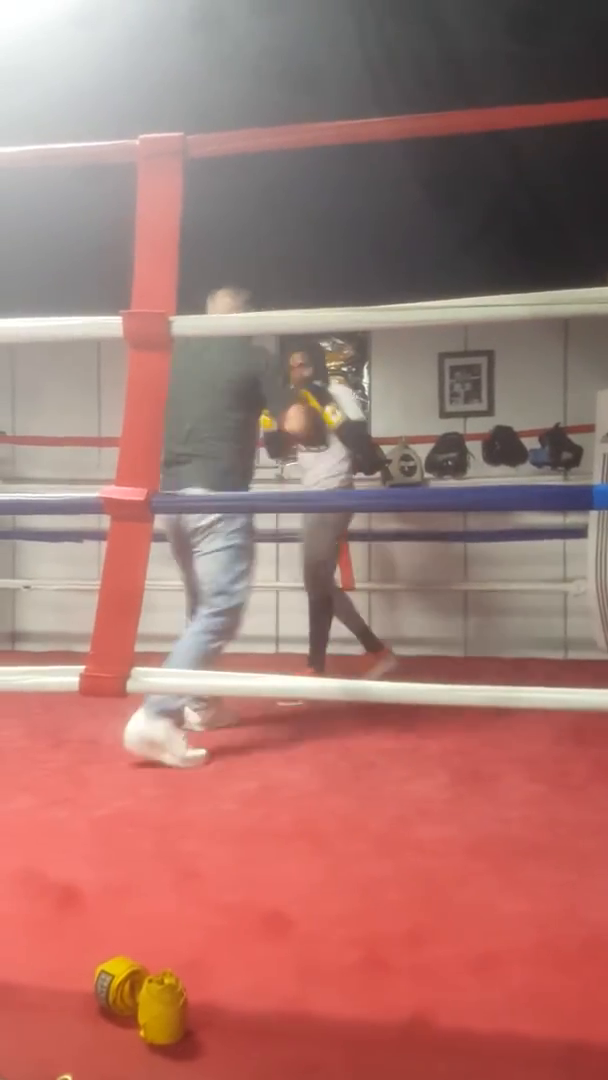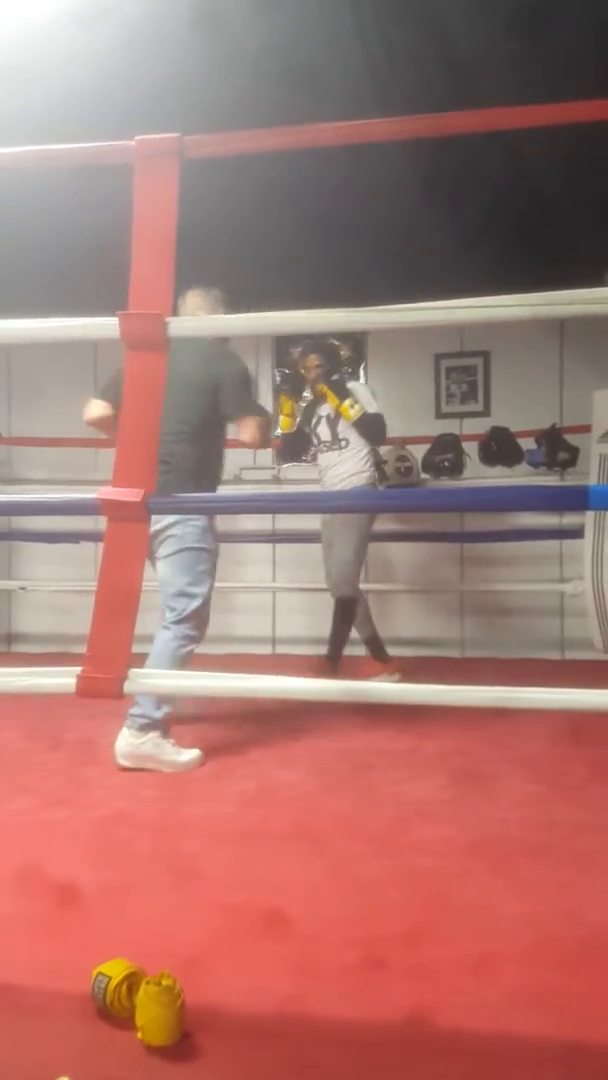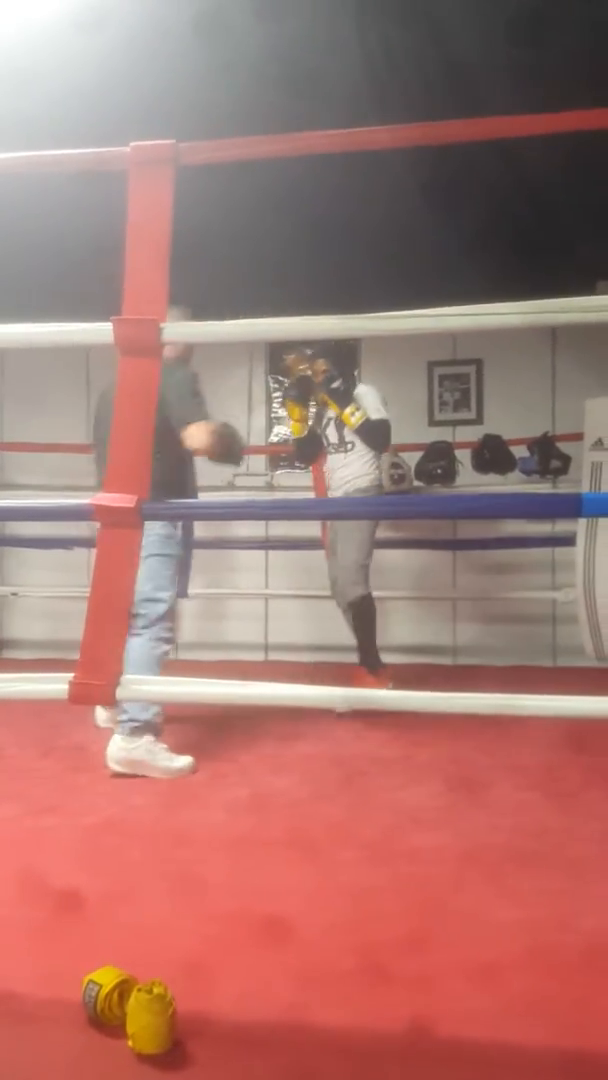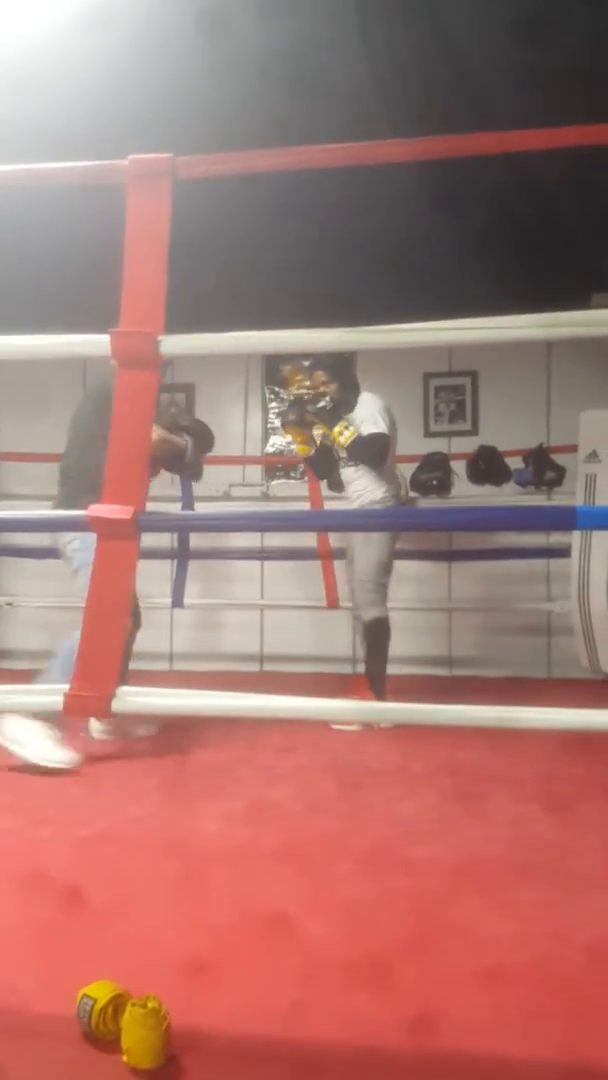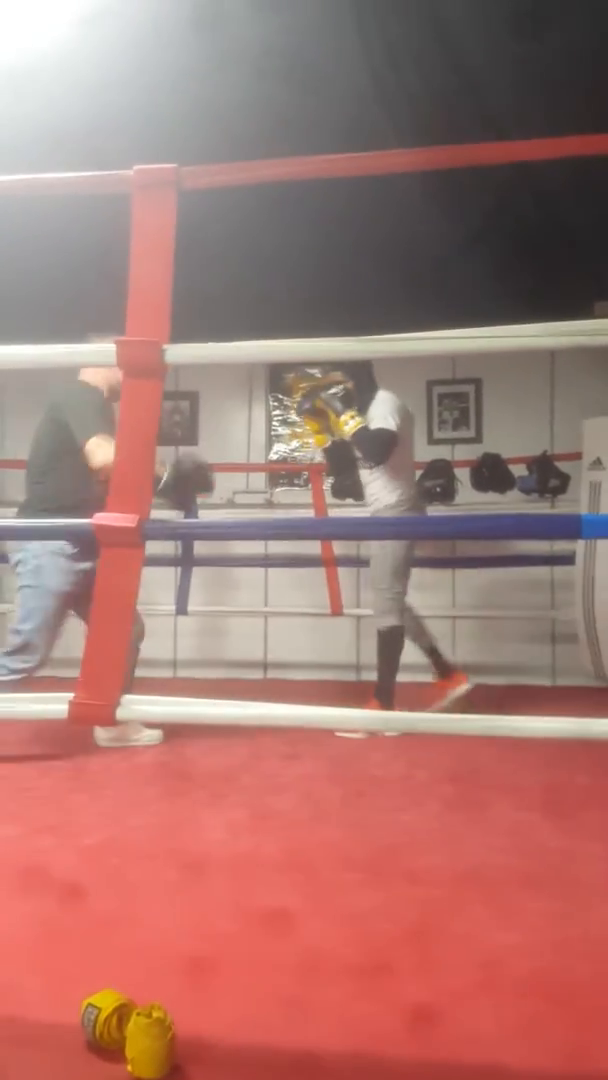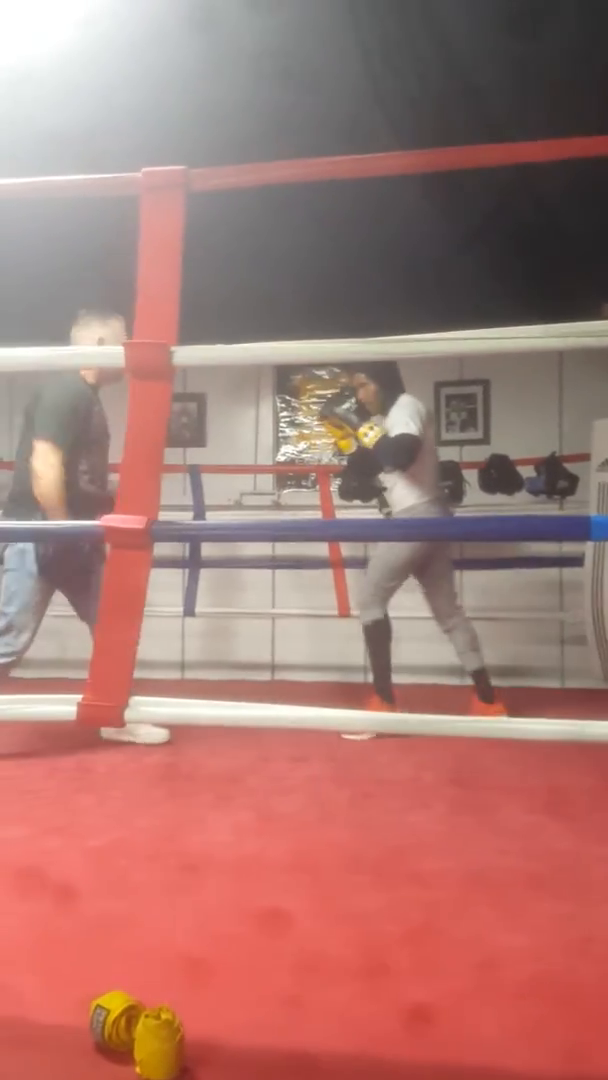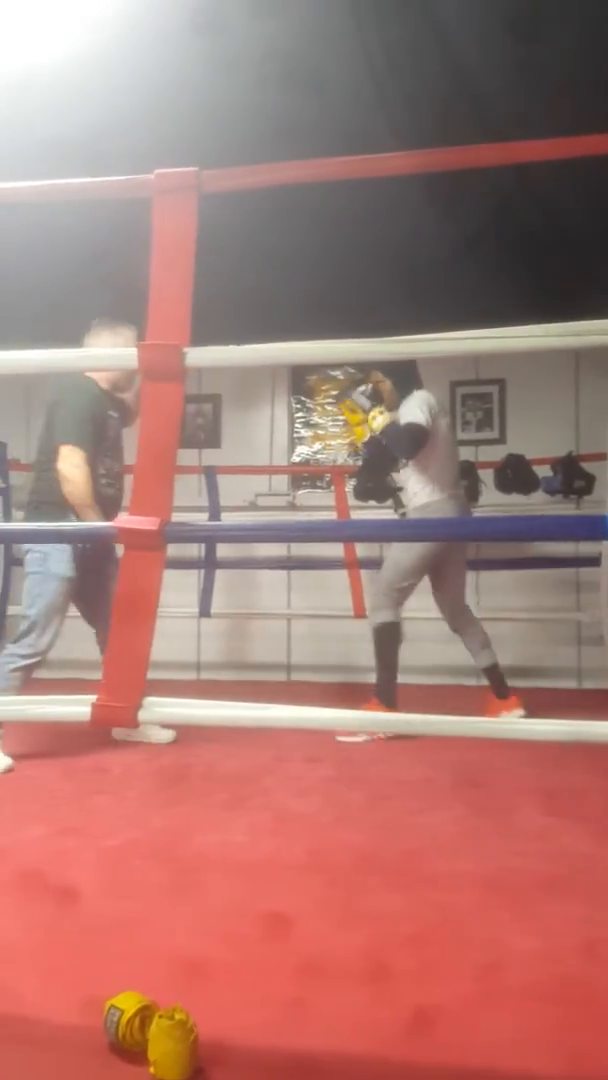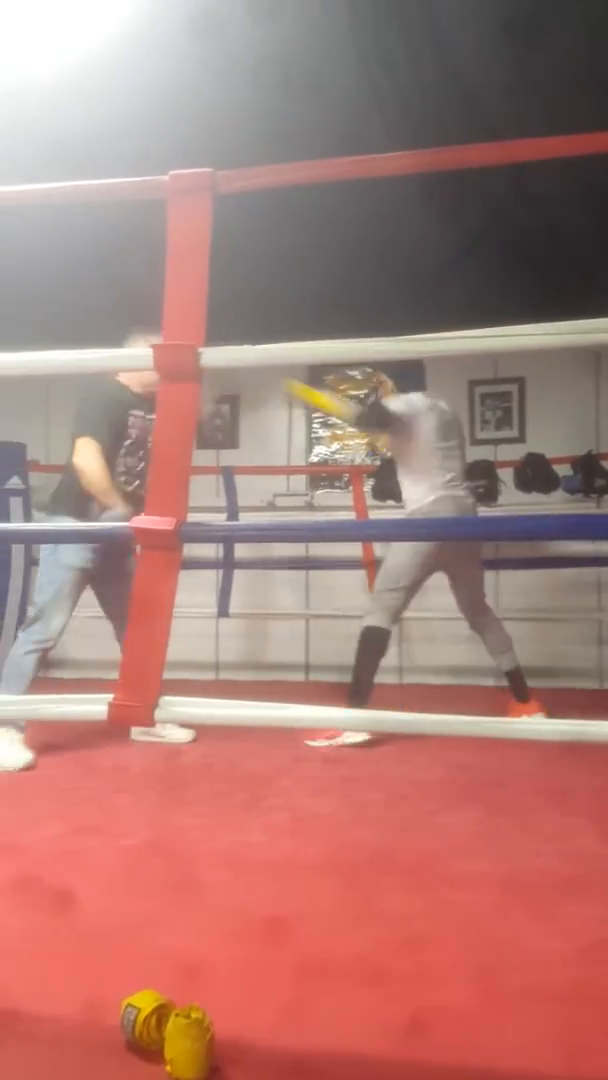
dt=0.2s
person 1, frame 1
left shoulder: (173, 358)
right shoulder: (256, 359)
right elbow: (298, 423)
left hip: (173, 497)
right hip: (217, 498)
left knee: (205, 603)
right knee: (218, 612)
left ankle: (200, 703)
right ankle: (156, 719)
person 1, frame 2
right shoulder: (224, 362)
left elbow: (95, 413)
right elbow: (252, 434)
right wrist: (259, 417)
left knee: (176, 605)
right knee: (185, 614)
left ankle: (152, 699)
right ankle: (143, 731)
person 1, frame 3
right shoulder: (174, 374)
left elbow: (107, 443)
right elbow: (199, 438)
right wrist: (227, 440)
right hip: (145, 517)
left knee: (135, 615)
right knee: (154, 622)
left ankle: (115, 704)
right ankle: (133, 737)
person 1, frame 4
left shoulder: (106, 386)
right shoulder: (121, 380)
left wrist: (172, 449)
right wrist: (185, 443)
left knee: (123, 620)
left ankle: (108, 716)
person 1, frame 5
left shoulder: (90, 405)
right shoulder: (81, 399)
right elbow: (104, 456)
right wrist: (163, 477)
left hip: (77, 546)
right hip: (48, 545)
left knee: (126, 630)
left ankle: (112, 722)
person 1, frame 6
left shoulder: (86, 395)
right shoulder: (63, 390)
right elbow: (43, 466)
right wrist: (61, 529)
left hip: (73, 537)
right hip: (36, 534)
person 1, frame 7
left shoulder: (107, 400)
right shoulder: (80, 395)
left elbow: (132, 409)
right elbow: (70, 467)
right wrist: (95, 525)
left hip: (90, 538)
right hip: (58, 537)
person 1, frame 8
left shoulder: (148, 404)
right shoulder: (106, 397)
right elbow: (86, 458)
right wrist: (118, 513)
left hip: (114, 538)
right hip: (73, 531)
right knee: (45, 630)
person 2, frame 1
left shoulder: (338, 392)
left elbow: (359, 440)
right elbow: (276, 447)
left wrist: (323, 400)
left hip: (334, 494)
left knee: (317, 579)
right knee: (321, 581)
left ankle: (314, 670)
right ankle: (376, 650)
person 2, frame 2
left shoulder: (355, 391)
right shoulder: (312, 407)
left elbow: (377, 434)
right elbow: (289, 452)
left wrist: (340, 395)
right wrist: (288, 403)
left hip: (357, 494)
left knee: (343, 578)
right knee: (341, 581)
left ankle: (330, 666)
right ankle: (382, 661)
person 2, frame 3
left shoulder: (364, 394)
right shoulder: (323, 407)
left elbow: (380, 440)
right elbow: (305, 455)
left wrist: (343, 404)
right wrist: (296, 408)
left hip: (362, 497)
right hip: (337, 501)
left knee: (352, 578)
right knee: (341, 586)
left ankle: (373, 673)
right ankle: (370, 667)
person 2, frame 4
left shoulder: (369, 405)
right shoulder: (340, 415)
left elbow: (372, 455)
right elbow: (323, 469)
left wrist: (332, 420)
right wrist: (301, 431)
left hip: (379, 509)
right hip: (361, 512)
left knee: (368, 595)
right knee: (361, 596)
left ankle: (376, 698)
right ankle: (374, 683)
person 2, frame 5
left shoulder: (384, 402)
right shoulder: (365, 408)
left elbow: (377, 450)
right elbow: (341, 464)
left wrist: (341, 412)
right wrist: (318, 423)
left hip: (395, 513)
right hip: (388, 514)
left knee: (385, 604)
right knee: (391, 602)
left ankle: (383, 707)
right ankle: (448, 677)
person 2, frame 6
left shoulder: (405, 407)
right shoulder: (394, 414)
left elbow: (398, 457)
right elbow: (367, 467)
left wrist: (362, 425)
right wrist: (347, 432)
left hip: (417, 517)
right hip: (428, 517)
left knee: (371, 597)
right knee: (448, 611)
left ankle: (384, 704)
right ankle: (488, 702)
person 2, frame 7
left shoulder: (419, 400)
right shoulder: (413, 410)
left elbow: (404, 446)
left wrist: (373, 410)
left hip: (434, 516)
right hip: (449, 516)
left knee: (384, 601)
right knee: (457, 612)
left ankle: (384, 709)
right ankle: (504, 700)
person 2, frame 8
left shoulder: (411, 404)
right shoulder: (444, 410)
left elbow: (372, 418)
left hip: (428, 518)
right hip: (462, 515)
left knee: (382, 606)
right knee: (478, 611)
right ankle: (525, 702)
